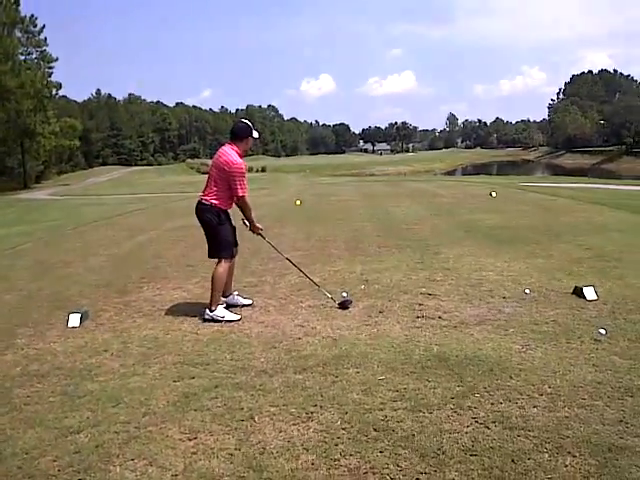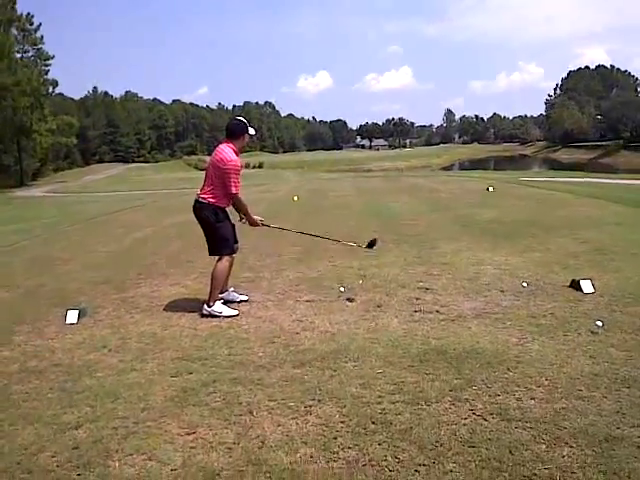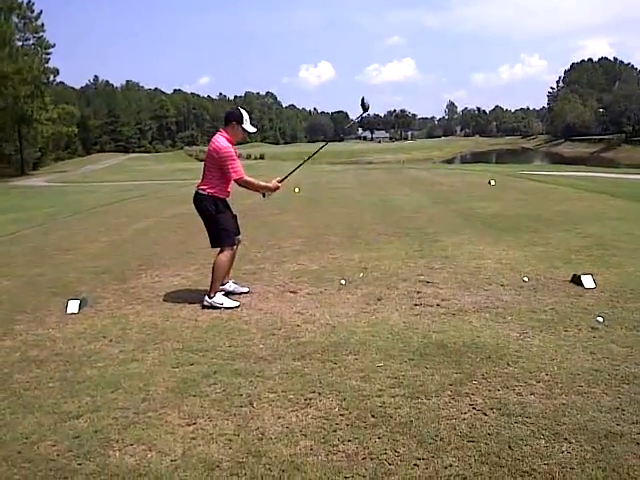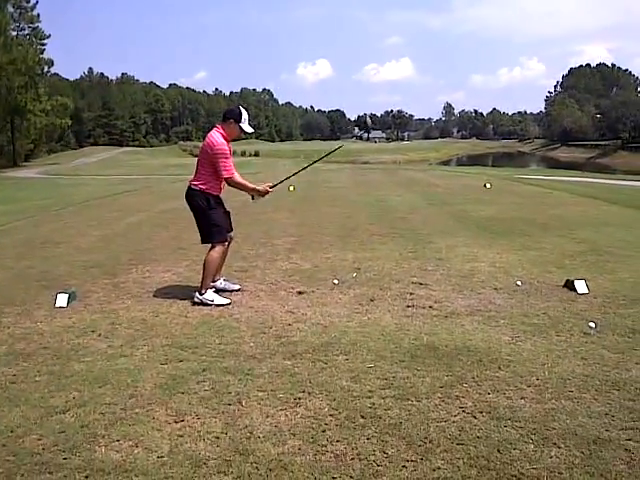
dt=0.4s
person 1, frame 1
left shoulder: (225, 151)
right shoulder: (236, 162)
right elbow: (241, 198)
left wrist: (247, 214)
right wrist: (252, 223)
left hip: (214, 208)
right hip: (213, 211)
left knee: (231, 252)
right knee: (225, 258)
left ankle: (227, 295)
right ankle: (213, 309)
person 1, frame 2
left shoulder: (223, 150)
right shoulder: (231, 160)
right elbow: (235, 196)
left wrist: (240, 212)
right wrist: (250, 217)
left hip: (211, 206)
right hip: (210, 209)
left knee: (232, 248)
right knee: (226, 254)
left ankle: (224, 291)
right ankle: (211, 304)
person 1, frame 3
left shoulder: (223, 142)
right shoulder: (224, 146)
left elbow: (238, 176)
right elbow: (241, 180)
left wrist: (262, 186)
right wrist: (268, 187)
left hip: (215, 199)
right hip: (210, 200)
left knee: (234, 241)
right knee: (227, 246)
left ankle: (224, 283)
right ankle: (213, 296)
person 1, frame 4
left shoulder: (220, 139)
right shoulder: (218, 143)
left elbow: (231, 173)
right elbow: (231, 180)
left wrist: (252, 189)
right wrist: (256, 189)
left hip: (209, 195)
right hip: (202, 196)
left knee: (227, 237)
right knee: (219, 242)
left ankle: (215, 280)
right ankle: (203, 292)
